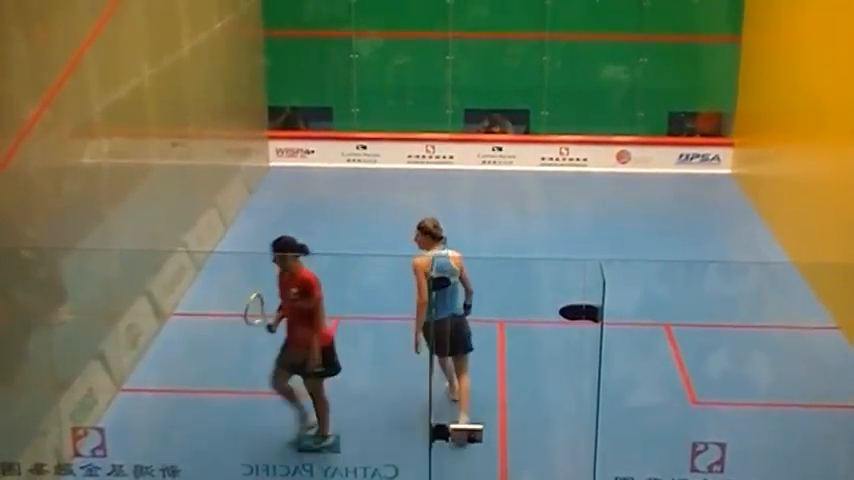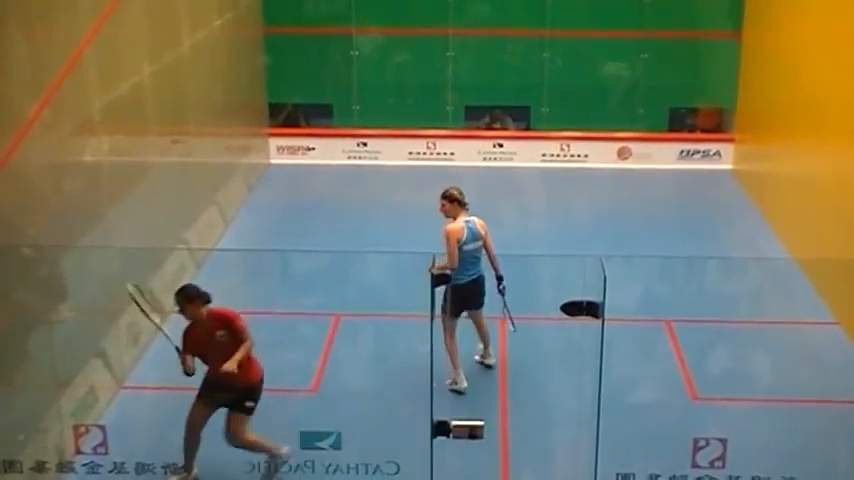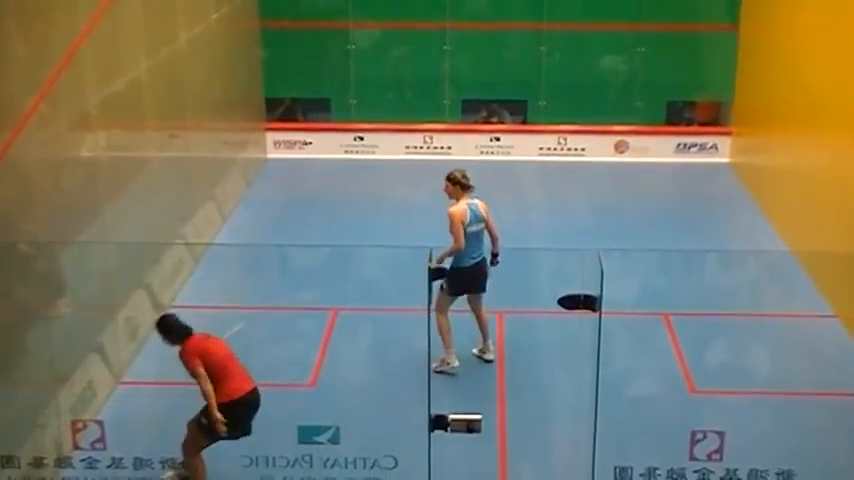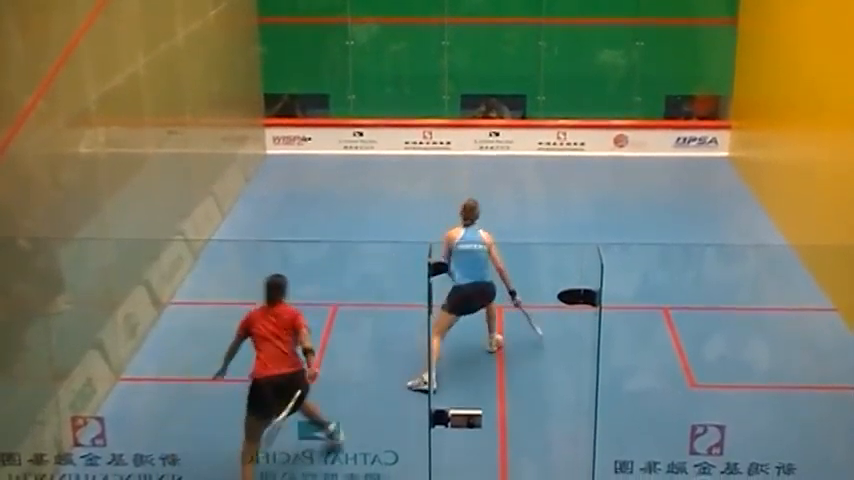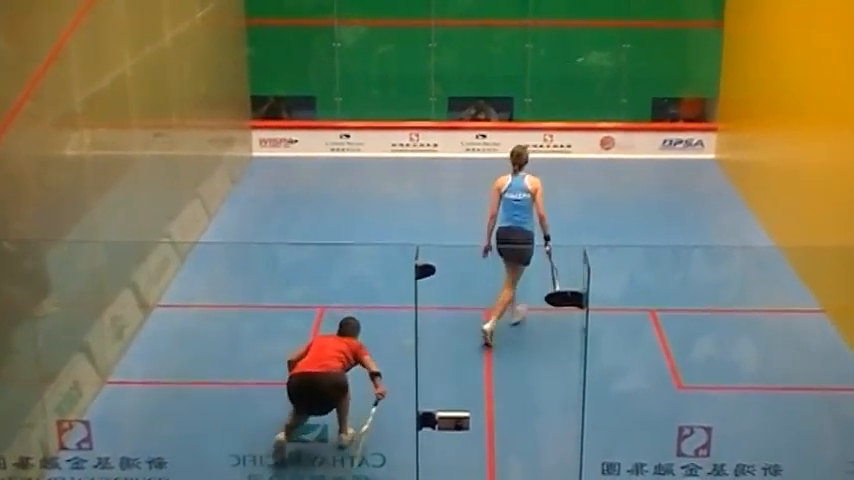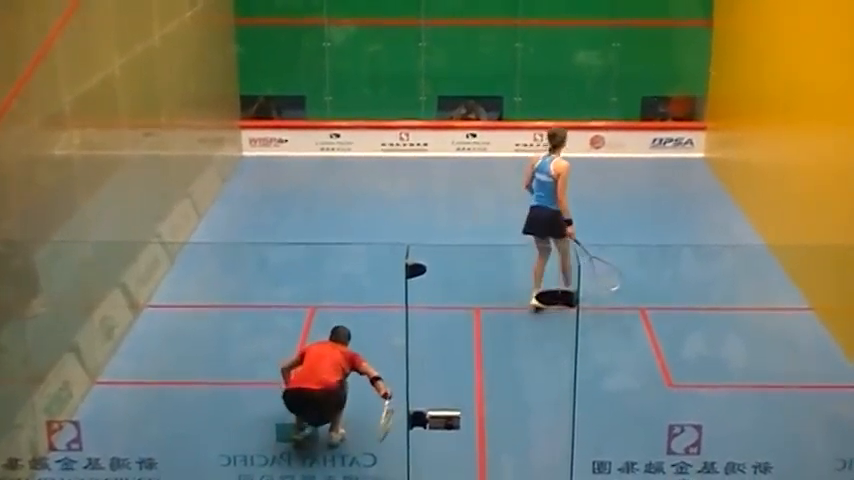
dt=0.4s
person 1, frame 1
left shoulder: (420, 262)
right shoulder: (456, 257)
left elbow: (423, 300)
right elbow: (469, 289)
left wrist: (417, 331)
right wrist: (467, 306)
left hip: (434, 323)
right hip: (457, 321)
left knee: (441, 356)
right knee: (462, 373)
left ankle: (452, 390)
right ankle: (463, 419)
person 1, frame 2
left shoulder: (452, 229)
right shoulder: (480, 223)
left elbow: (452, 265)
right elbow: (492, 255)
left wrist: (436, 269)
right wrist: (499, 277)
left hip: (458, 287)
right hip: (477, 283)
left knee: (449, 332)
right knee: (478, 320)
left ankle: (458, 379)
right ankle: (488, 356)
person 1, frame 3
left shoulder: (455, 211)
right shoulder: (481, 206)
left elbow: (459, 246)
right elbow: (494, 236)
left wrist: (441, 257)
right wrist: (495, 254)
left hip: (462, 269)
right hip: (480, 266)
left knee: (441, 310)
right knee: (477, 307)
left ankle: (449, 359)
right ankle: (487, 349)
person 1, frame 4
left shoulder: (451, 235)
right shoulder: (485, 236)
left elbow: (444, 266)
right elbow: (500, 268)
right wrist: (512, 293)
left hip: (461, 291)
right hip: (486, 288)
left knee: (436, 335)
right knee: (488, 301)
left ankle: (428, 378)
right ankle: (493, 340)
person 1, frame 5
left shoulder: (500, 182)
right shoulder: (534, 182)
left elbow: (492, 214)
right elbow: (541, 214)
left wrist: (487, 240)
right wrist: (547, 238)
left hip: (504, 234)
right hip: (523, 236)
left knee: (510, 278)
right knee: (510, 284)
left ankle: (515, 310)
right ankle: (490, 324)
person 1, frame 6
left shoulder: (536, 160)
right shoulder: (562, 165)
left elbow: (527, 185)
right elbow: (561, 198)
right wrist: (569, 223)
left hip: (535, 213)
right hip: (552, 215)
left knee: (543, 254)
right knee: (564, 253)
left ankle: (536, 296)
right ankle: (568, 291)
person 2, frame 1
left shoulder: (307, 279)
right shoulder: (283, 275)
left elbow: (319, 315)
left wrist: (315, 349)
right wrist: (276, 320)
left hip: (314, 344)
right hip: (294, 341)
left knee: (314, 390)
right knee: (278, 383)
left ankle: (324, 434)
right ankle: (307, 419)
person 2, frame 2
left shoulder: (226, 316)
right shoulder: (190, 333)
left elbow: (248, 341)
right elbow: (190, 371)
left wrist: (233, 361)
right wrist: (187, 365)
left hip: (246, 379)
right hip: (216, 379)
left knee: (235, 437)
right knee: (193, 426)
left ankle: (276, 453)
person 2, frame 3
left shoulder: (188, 351)
right shoulder: (202, 339)
left elbow: (204, 382)
left wrist: (213, 413)
left hip: (234, 402)
right hip: (247, 393)
left knee: (190, 448)
right knee: (195, 427)
person 2, frame 4
left shoulder: (252, 317)
right shoulder: (293, 314)
left elbow: (234, 346)
right elbow: (305, 341)
left wrist: (223, 369)
right wrist: (312, 366)
left hip: (264, 381)
right hip: (293, 375)
left knee: (251, 440)
right knee: (299, 401)
right ankle: (330, 430)
person 2, frame 5
left shoulder: (319, 340)
right shoulder: (356, 346)
left elbow: (291, 360)
right elbow: (370, 365)
right wrist: (379, 386)
left hip: (297, 381)
right hip: (327, 380)
left knee: (301, 412)
right knee: (341, 388)
left ankle: (285, 437)
right ankle: (344, 434)
person 2, frame 6
left shoulder: (311, 347)
right shoulder: (350, 355)
left elbow: (285, 367)
right elbow: (369, 371)
left wrist: (289, 386)
right wrist: (382, 388)
left hip: (293, 396)
right hip: (323, 396)
left ankle: (300, 430)
right ankle: (334, 432)
